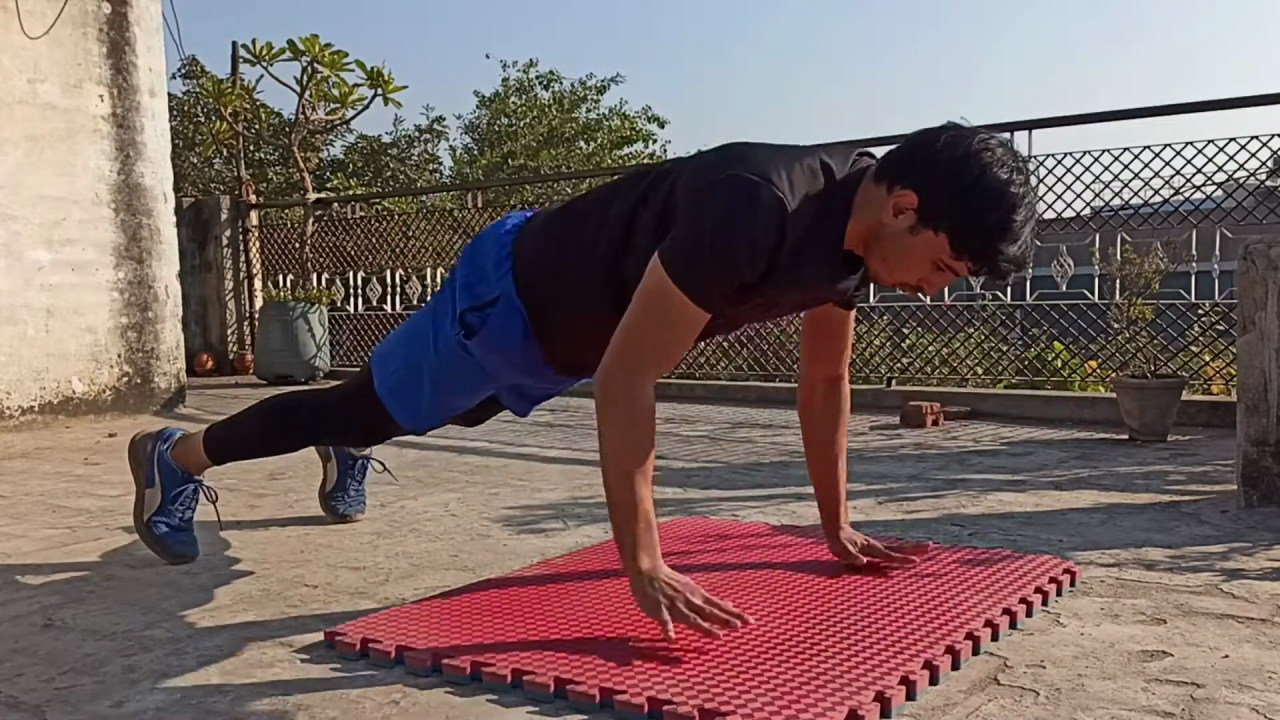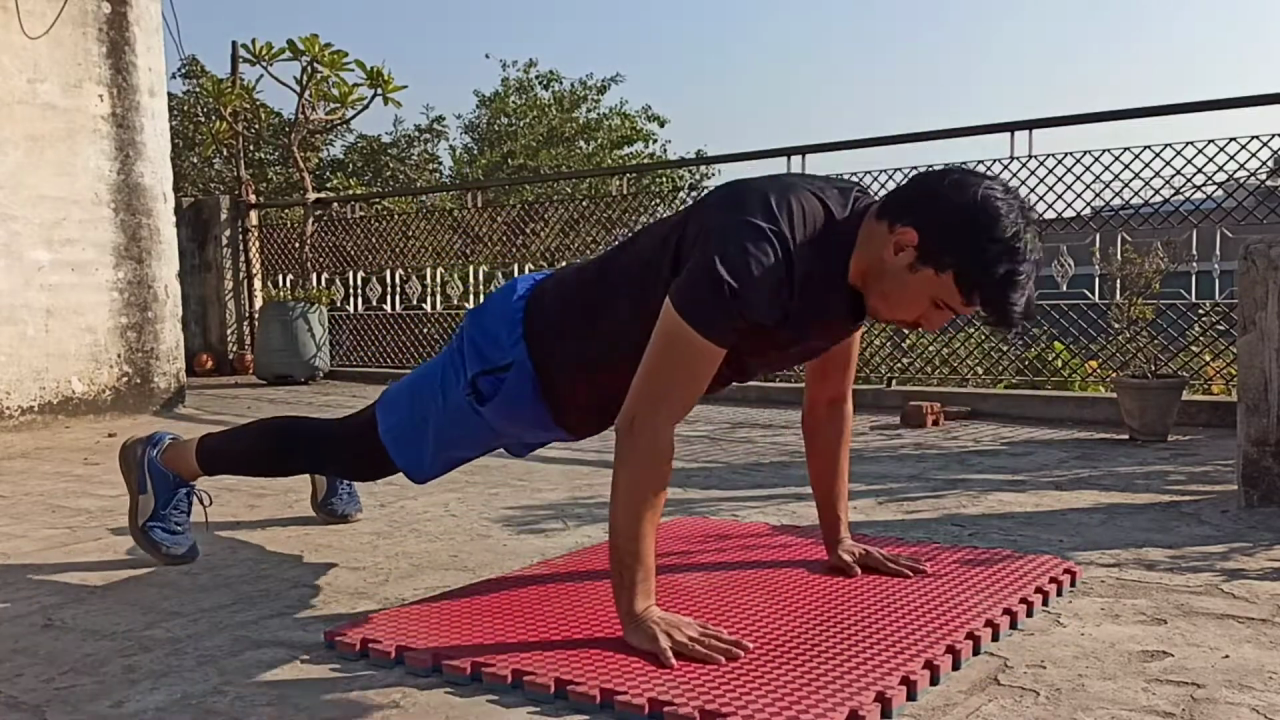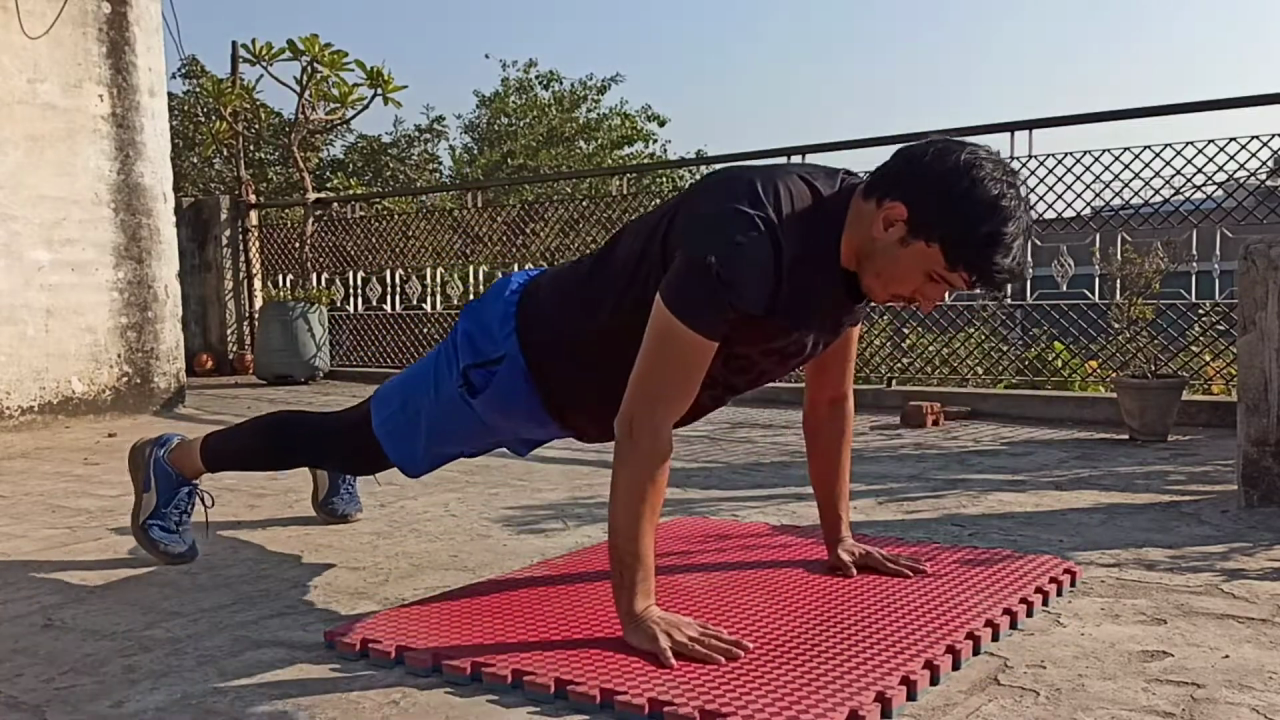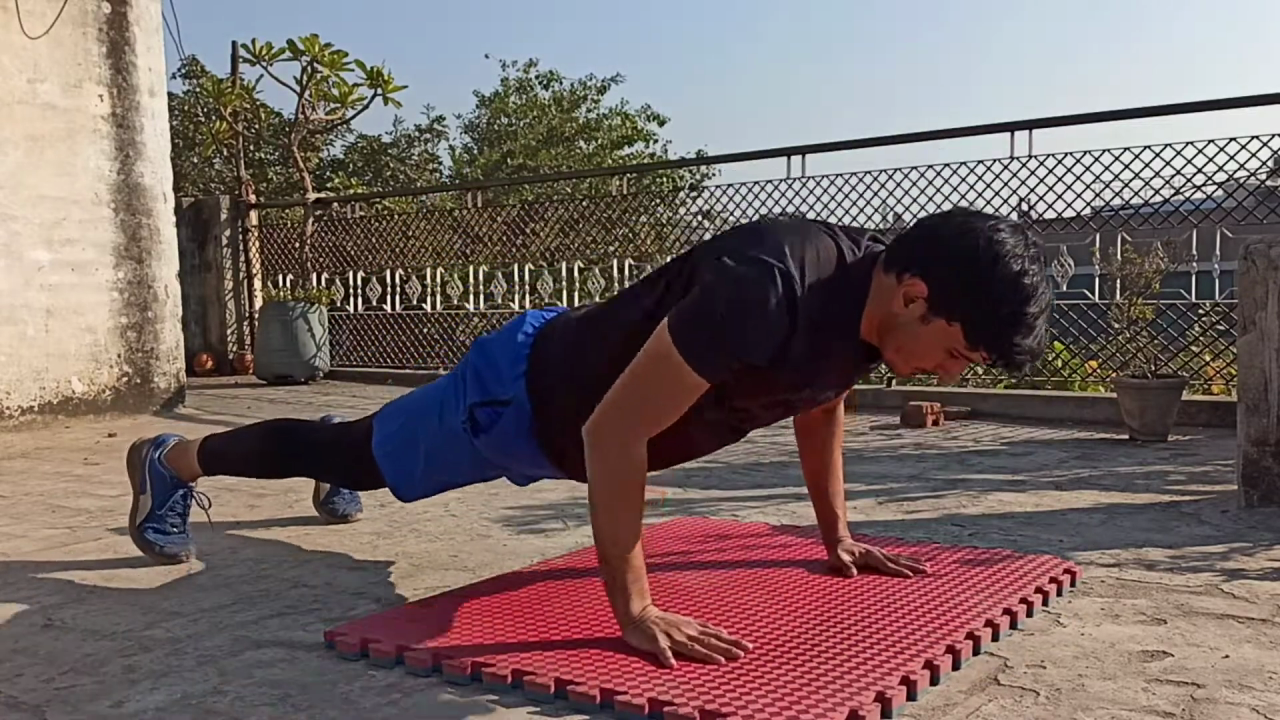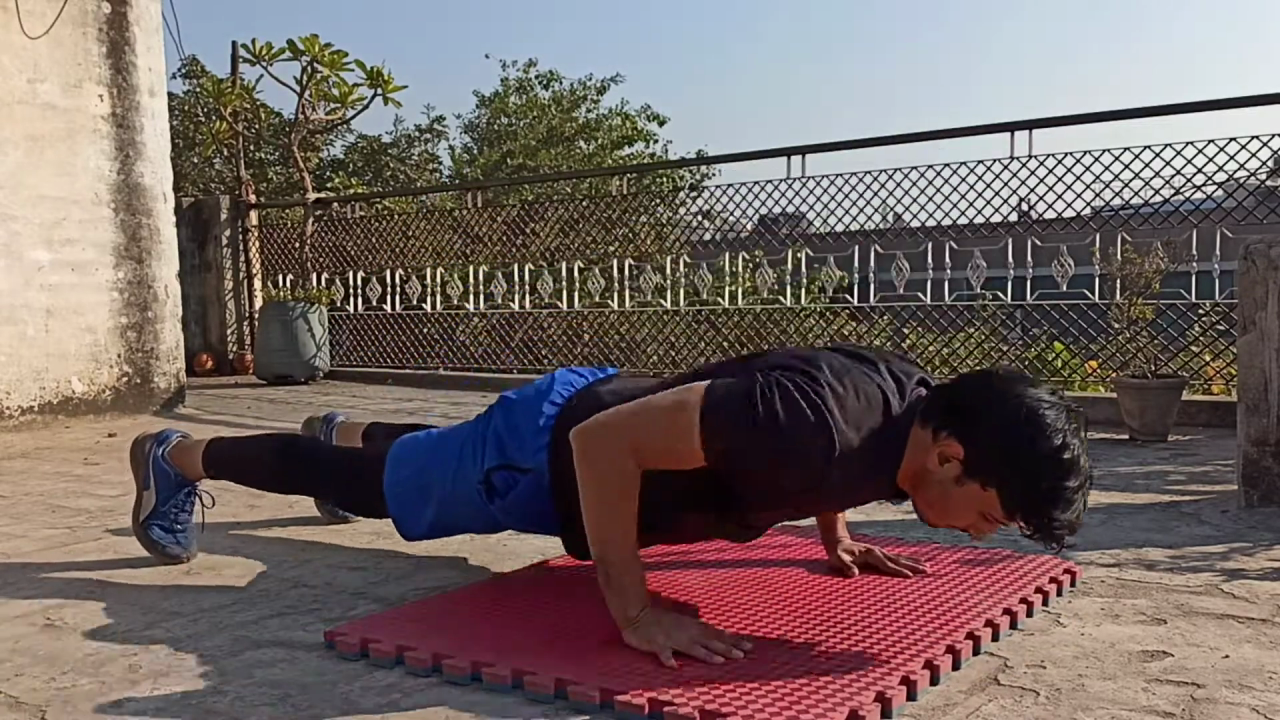
dt=0.2s
person 1, frame 1
left shoulder: (856, 231)
right shoulder: (754, 207)
left elbow: (826, 371)
right elbow: (622, 380)
left wrist: (838, 527)
right wrist: (642, 565)
left hip: (568, 319)
right hip: (511, 292)
left knee: (468, 408)
right knee: (365, 409)
left ankle: (344, 459)
right ankle: (176, 457)
person 1, frame 2
left shoulder: (855, 255)
right shoulder: (758, 246)
left elbow: (828, 397)
right elbow: (646, 425)
left wrist: (837, 539)
right wrist: (635, 607)
left hip: (574, 372)
right hip: (523, 354)
right knee: (366, 445)
left ankle: (337, 478)
right ankle: (168, 460)
person 1, frame 3
left shoulder: (852, 251)
right shoulder: (744, 234)
left elbow: (830, 396)
right elbow: (645, 427)
left wrist: (837, 539)
right wrist: (634, 608)
left hip: (571, 379)
right hip: (518, 352)
right knee: (361, 442)
left ankle: (334, 473)
right ankle: (174, 460)
person 1, frame 4
left shoulder: (866, 301)
right shoulder: (767, 288)
left elbow: (819, 410)
right elbow: (613, 434)
left wrist: (837, 538)
right wrist: (632, 609)
left hip: (569, 392)
right hip: (525, 394)
right knee: (360, 460)
left ankle: (342, 433)
right ankle: (172, 461)
person 1, frame 5
left shoulder: (904, 401)
right shoulder: (814, 422)
right elbow: (604, 444)
left wrist: (837, 539)
right wrist: (633, 611)
left hip: (596, 410)
right hip: (550, 452)
left knee: (419, 461)
right knee: (356, 484)
left ankle: (341, 428)
right ankle: (176, 458)
